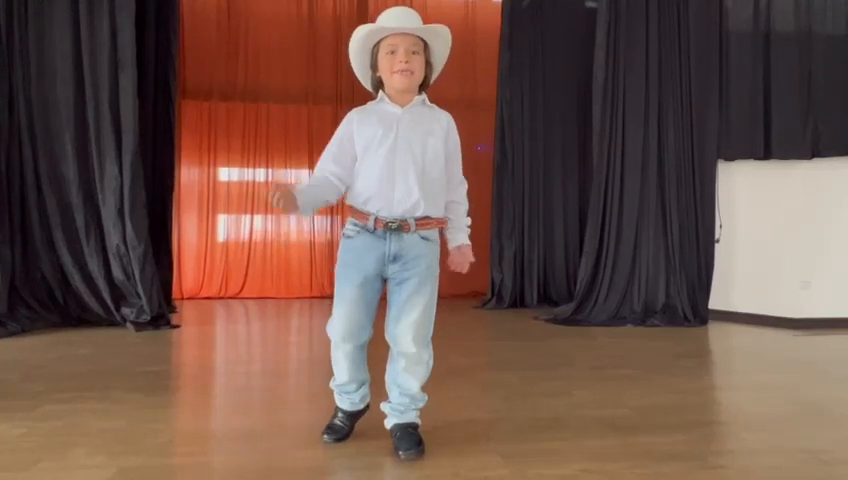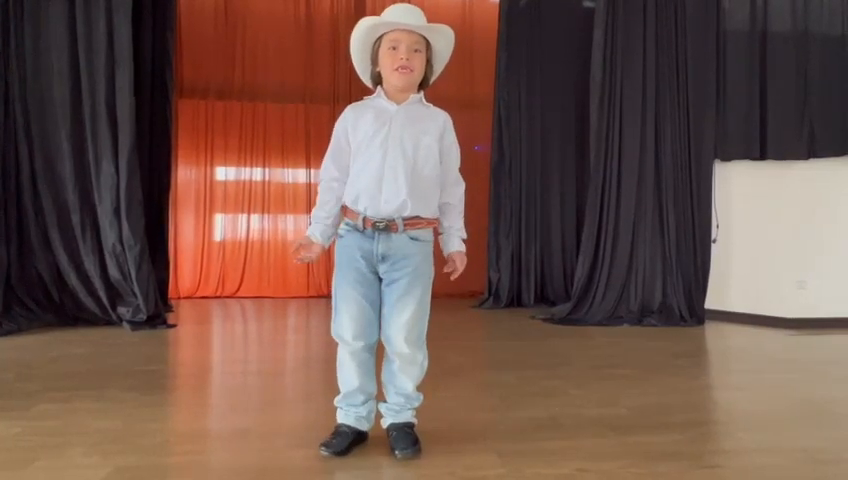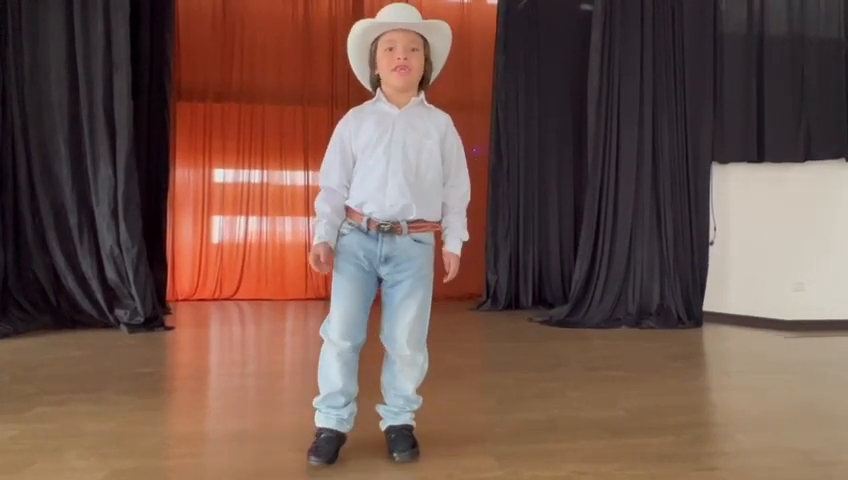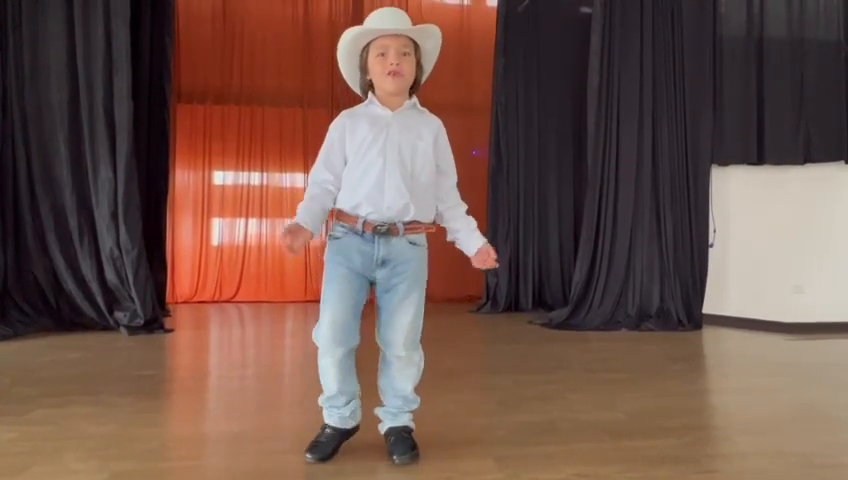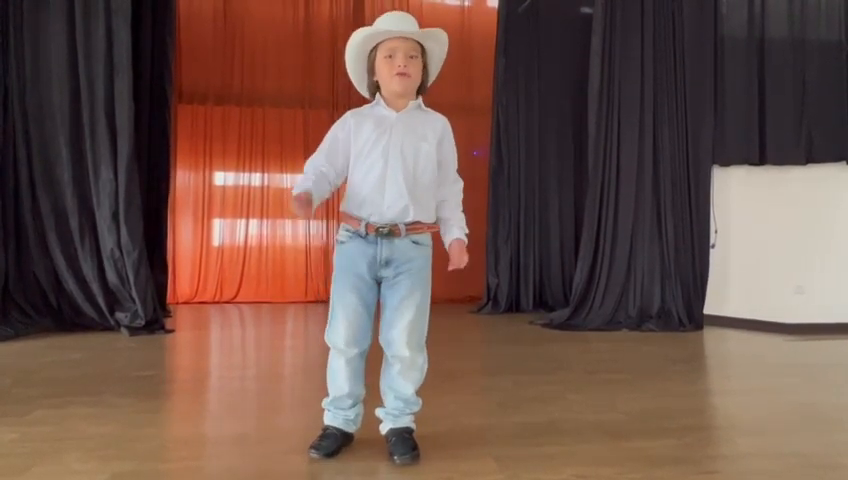
dt=1s
person 1, frame 1
left shoulder: (441, 122)
right shoulder: (358, 120)
left elbow: (454, 188)
right elbow: (330, 178)
left wrist: (459, 240)
right wrist: (298, 199)
left hip: (419, 243)
right hip: (362, 236)
left knee: (411, 338)
right knee: (346, 331)
left ankle: (403, 418)
right ankle: (350, 403)
person 1, frame 2
left shoulder: (438, 121)
right shoulder: (354, 117)
left elbow: (451, 187)
right elbow: (333, 180)
left wrist: (454, 242)
right wrist: (319, 234)
left hip: (411, 242)
right hip: (356, 238)
left knee: (406, 339)
right knee: (352, 335)
left ankle: (400, 419)
right ankle: (353, 419)
person 1, frame 3
left shoulder: (439, 123)
right shoulder: (355, 121)
left elbow: (456, 188)
right elbow: (333, 186)
left wrist: (453, 243)
right wrist: (323, 238)
left hip: (413, 245)
right hip: (357, 239)
left knee: (406, 342)
right knee: (341, 334)
left ankle: (399, 422)
right ankle: (332, 423)
person 1, frame 4
left shoulder: (430, 127)
right shoulder: (347, 123)
left elbow: (445, 193)
right elbow: (324, 184)
left wrist: (473, 239)
right wrist: (303, 222)
left hip: (407, 246)
right hip: (349, 241)
left knee: (402, 343)
right knee: (333, 335)
left ankle: (398, 424)
right ankle: (339, 419)
person 1, frame 5
left shoulder: (436, 126)
right shoulder: (353, 123)
left elbow: (448, 188)
right elbow: (323, 168)
left wrist: (455, 234)
right wrist: (307, 193)
left hip: (411, 246)
right hip: (356, 242)
left knee: (406, 342)
right knee: (346, 338)
left ankle: (399, 424)
right ankle: (340, 422)
